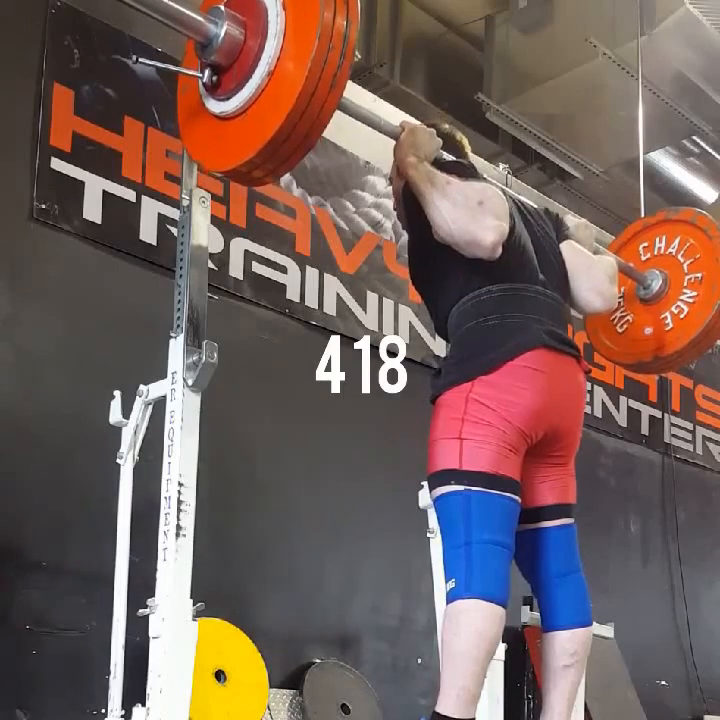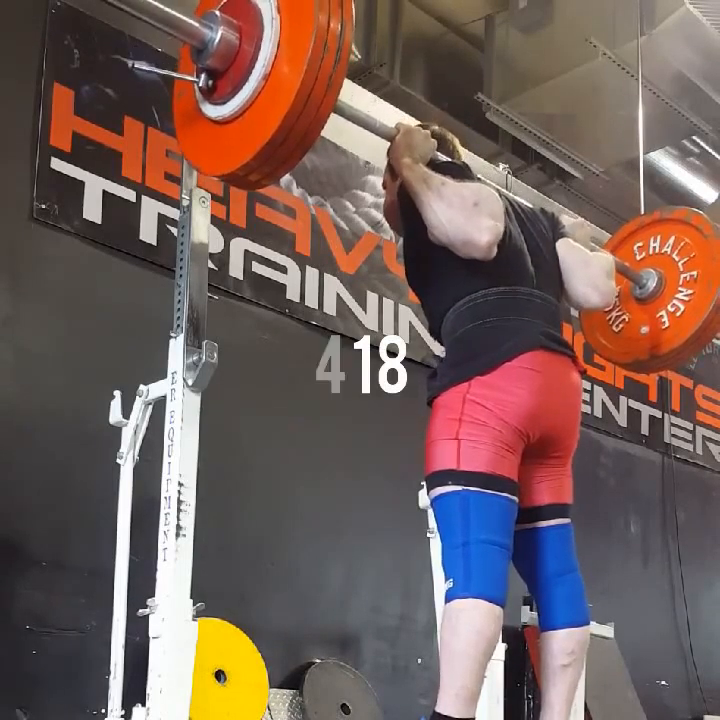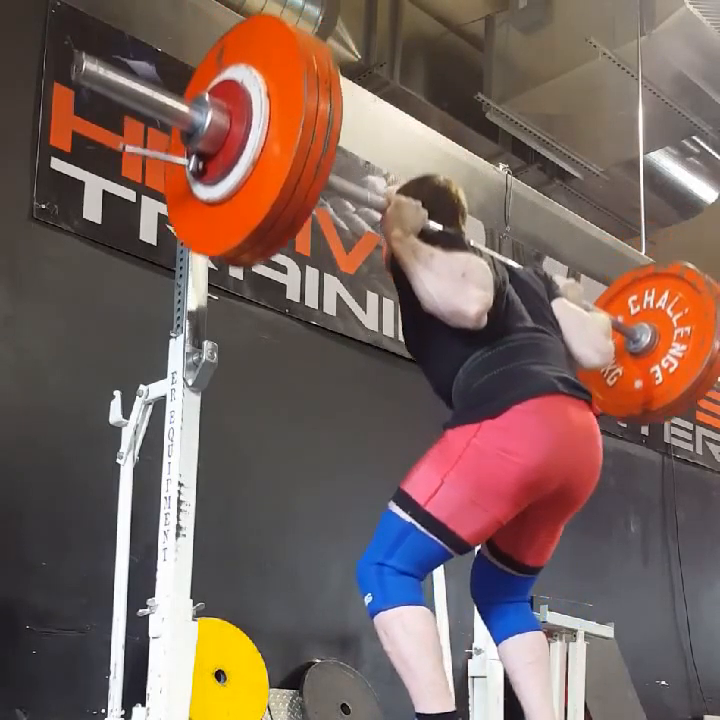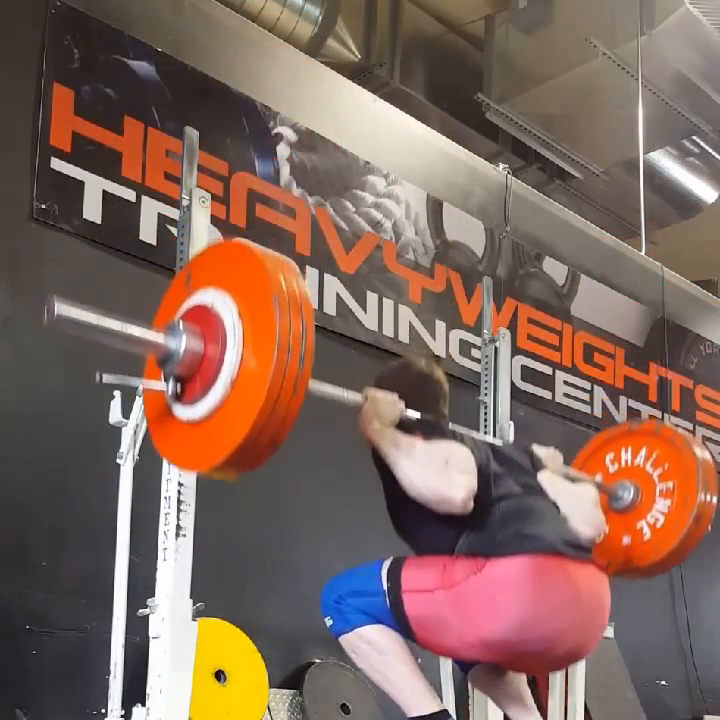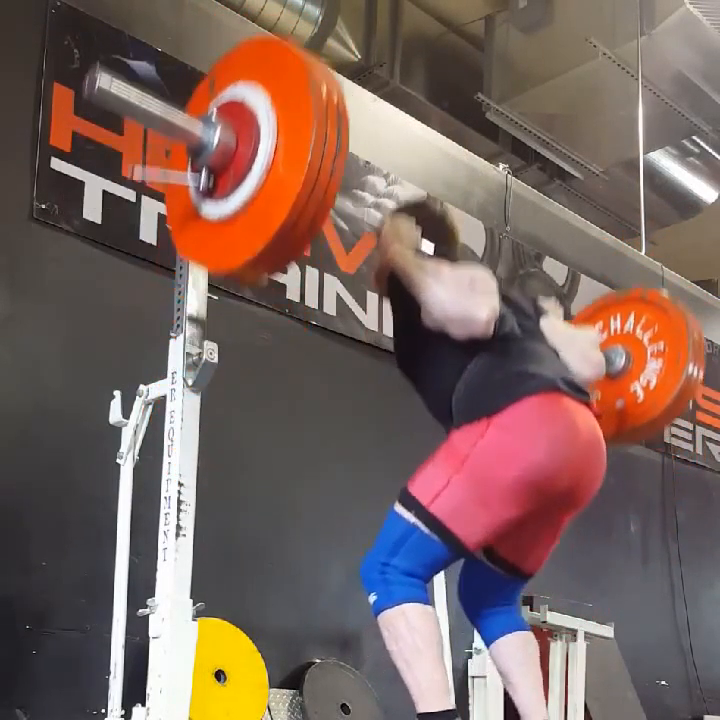
dt=1s
person 1, frame 1
left shoulder: (443, 178)
right shoulder: (532, 213)
left elbow: (482, 235)
right elbow: (599, 294)
left wrist: (414, 164)
right wrist: (586, 245)
left hip: (496, 374)
right hip: (560, 381)
left knee: (474, 557)
right knee: (556, 569)
person 1, frame 2
left shoulder: (439, 181)
right shoulder: (528, 213)
left elbow: (478, 235)
right elbow: (598, 288)
left wrist: (411, 166)
right wrist: (576, 241)
left hip: (492, 378)
right hip: (557, 384)
left knee: (473, 558)
right knee: (551, 570)
person 1, frame 3
left shoulder: (430, 254)
right shoulder: (516, 274)
left elbow: (468, 304)
right elbow: (597, 350)
left wrist: (399, 237)
right wrist: (570, 302)
left hip: (517, 426)
right hip: (579, 439)
left knee: (386, 569)
right knee: (500, 589)
person 1, frame 4
left shoulder: (411, 442)
right shoulder: (503, 451)
left elbow: (454, 492)
right elbow: (590, 524)
left wrist: (378, 429)
right wrist: (548, 476)
left hip: (527, 591)
right hip: (587, 608)
left knee: (344, 599)
right knee: (460, 624)
person 1, frame 5
left shoulder: (420, 276)
right shoulder: (505, 292)
left elbow: (476, 316)
right elbow: (587, 364)
left wrist: (401, 259)
right wrist: (554, 323)
left hip: (516, 426)
right hip: (579, 443)
left knee: (390, 570)
right knee: (490, 599)
